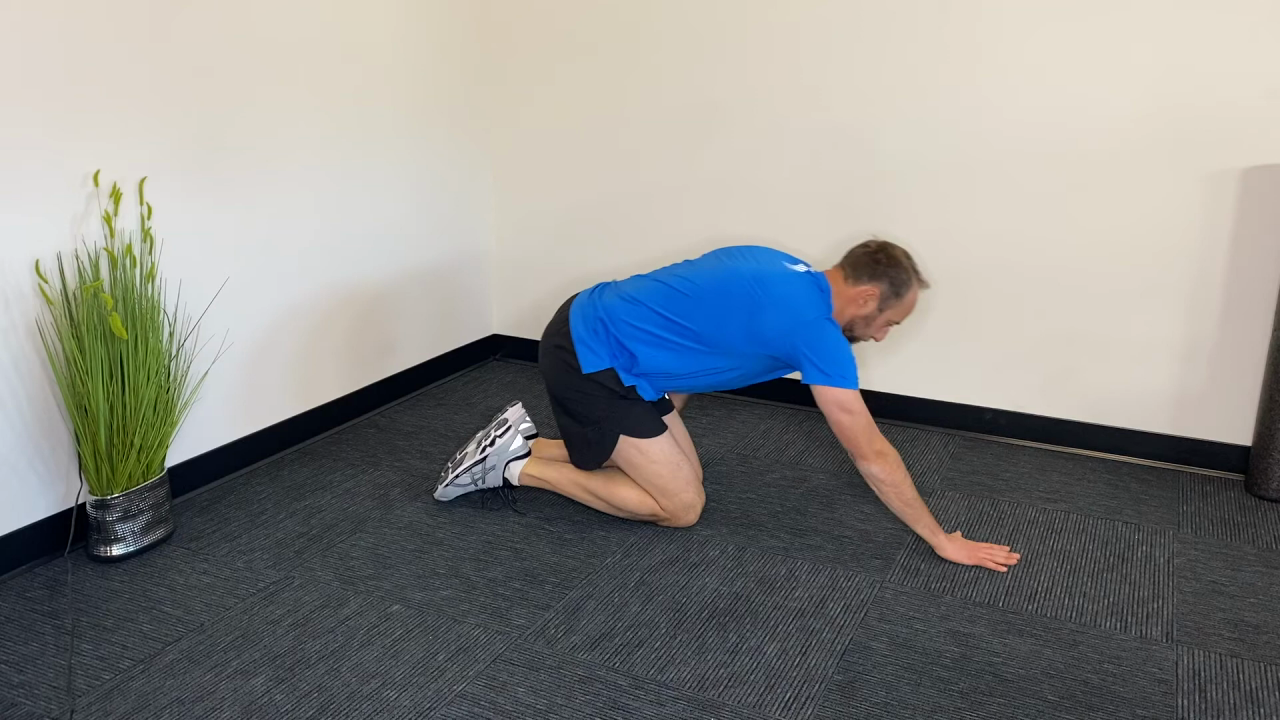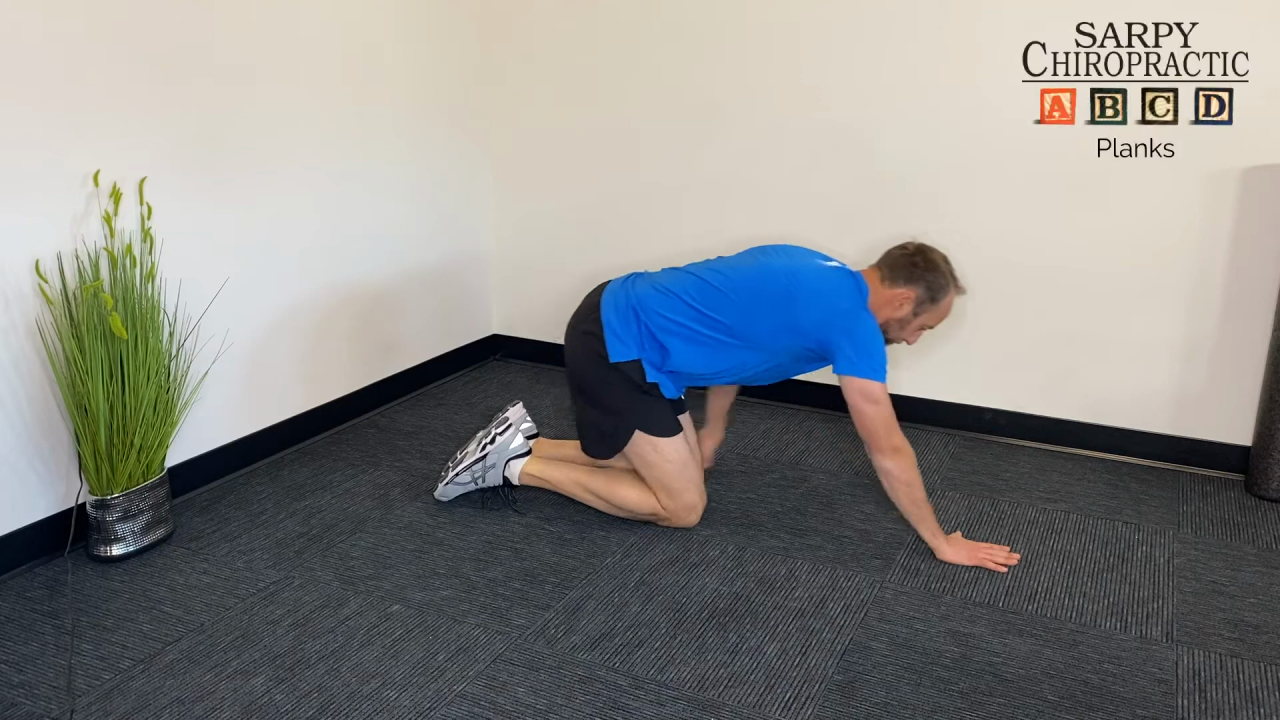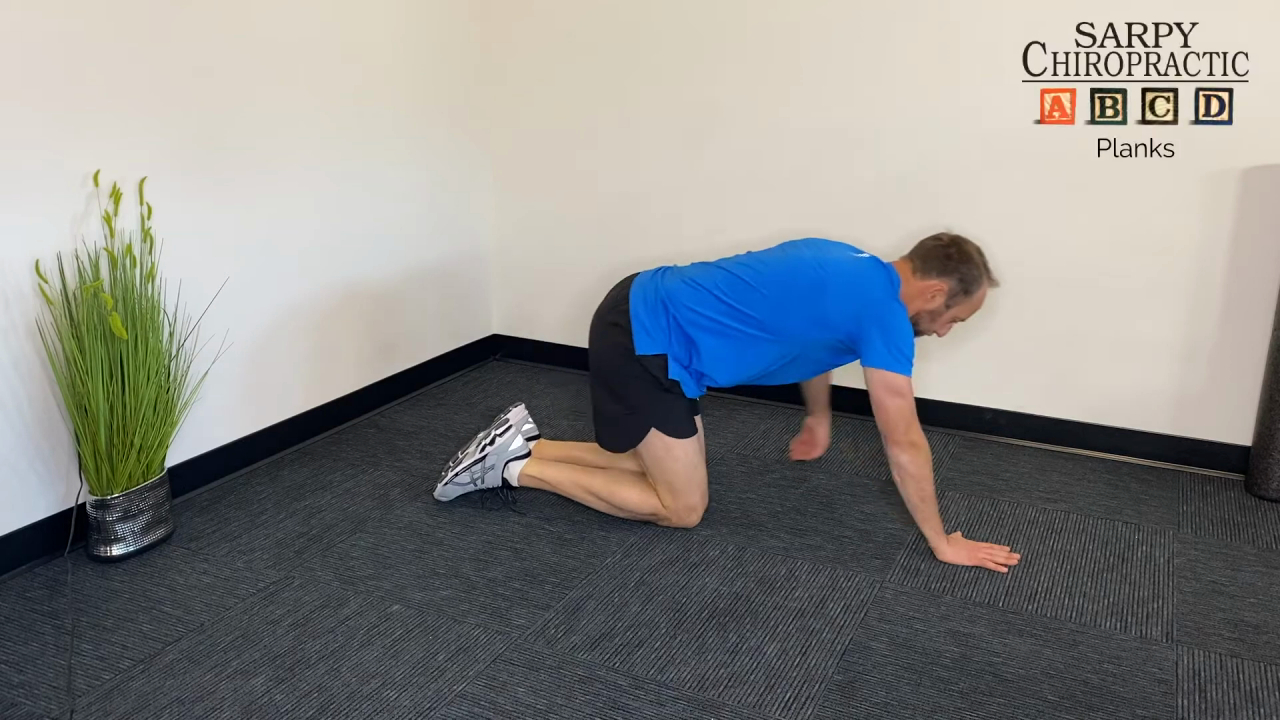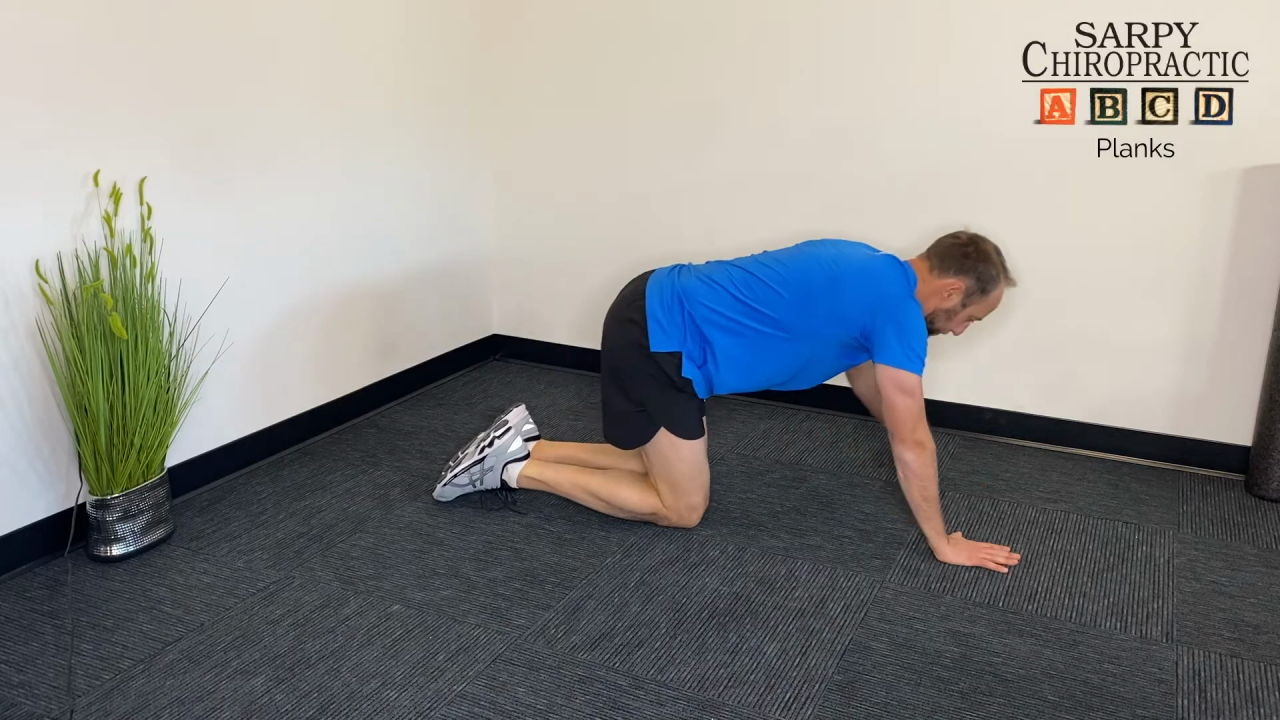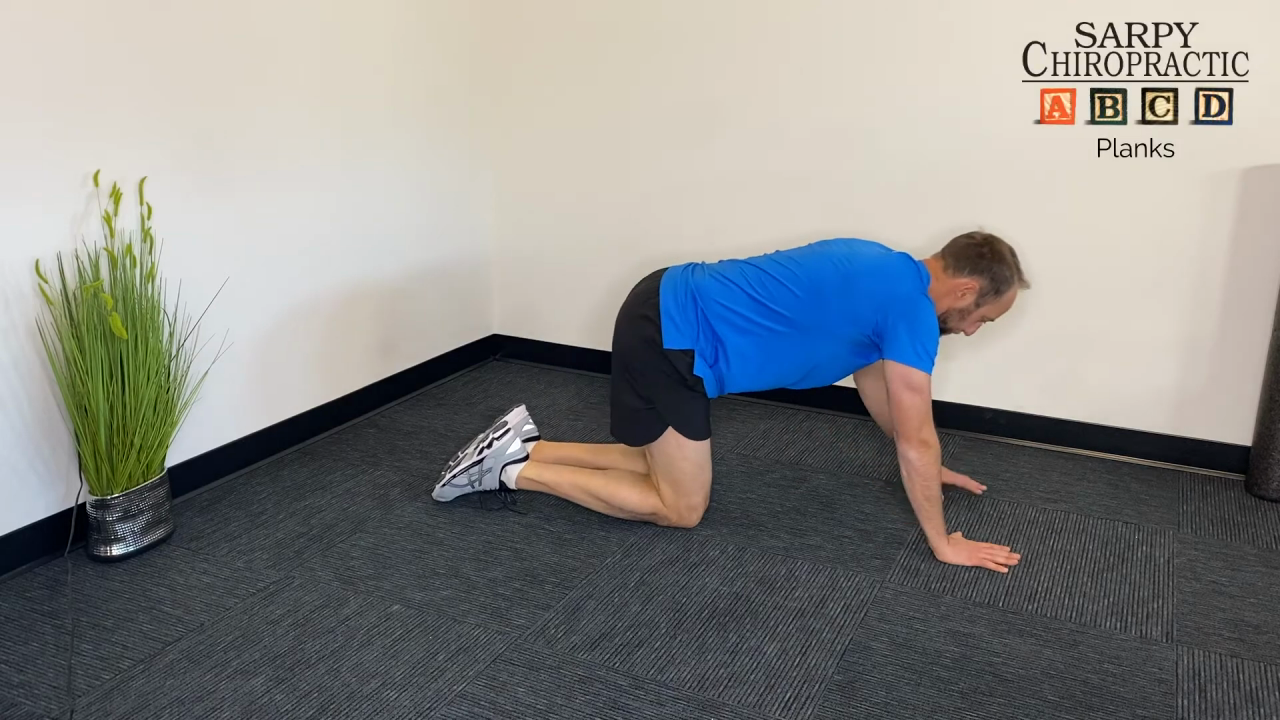
dt=0.2s
person 1, frame 1
left shoulder: (784, 273)
right shoulder: (809, 322)
right elbow: (871, 454)
left wrist: (662, 430)
right wrist: (941, 540)
left hip: (599, 336)
right hip: (589, 357)
left knee: (673, 473)
right knee: (681, 506)
left ankle: (525, 442)
right ankle: (516, 466)
person 1, frame 2
left shoulder: (823, 276)
right shoulder: (848, 317)
right elbow: (888, 450)
left wrist: (710, 428)
right wrist: (941, 542)
left hip: (624, 320)
right hip: (614, 346)
left knee: (672, 469)
right knee: (682, 507)
left ankle: (525, 440)
right ankle: (516, 465)
person 1, frame 3
left shoulder: (856, 269)
right shoulder: (882, 309)
right elbow: (904, 445)
left wrist: (818, 415)
right wrist: (942, 543)
left hip: (645, 314)
right hip: (642, 340)
left knee: (669, 468)
right knee: (682, 508)
left ankle: (525, 443)
right ankle: (516, 466)
person 1, frame 4
left shoulder: (873, 274)
right shoulder: (897, 307)
left elbow: (860, 363)
right elbow: (911, 445)
left wrist: (902, 431)
right wrist: (943, 543)
left hip: (658, 314)
right hip: (657, 338)
left knee: (670, 469)
right knee: (681, 508)
left ankle: (525, 444)
right ankle: (514, 467)
person 1, frame 5
left shoulder: (885, 277)
right shoulder: (910, 307)
left elbow: (873, 379)
right elbow: (916, 439)
left wrist: (924, 467)
right wrist: (943, 542)
left hip: (669, 311)
right hip: (669, 336)
left knee: (671, 469)
right knee: (681, 508)
left ankle: (527, 445)
right ankle: (515, 470)
